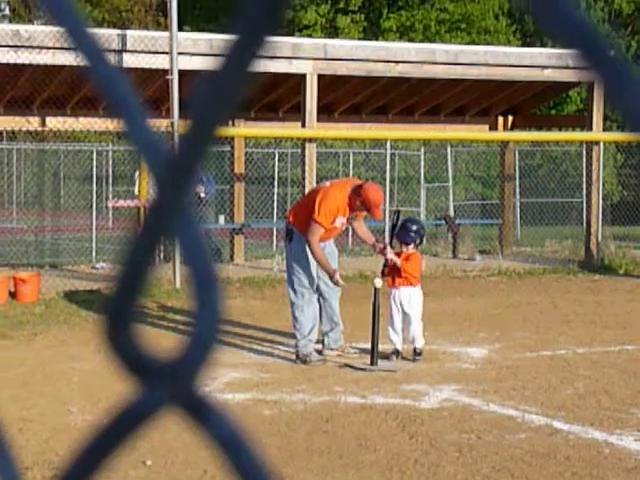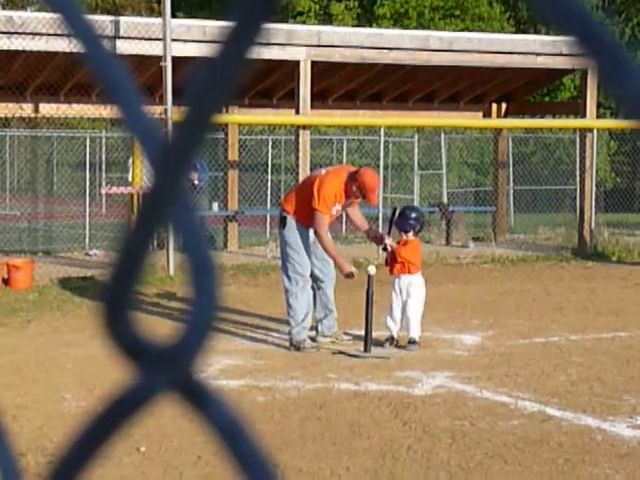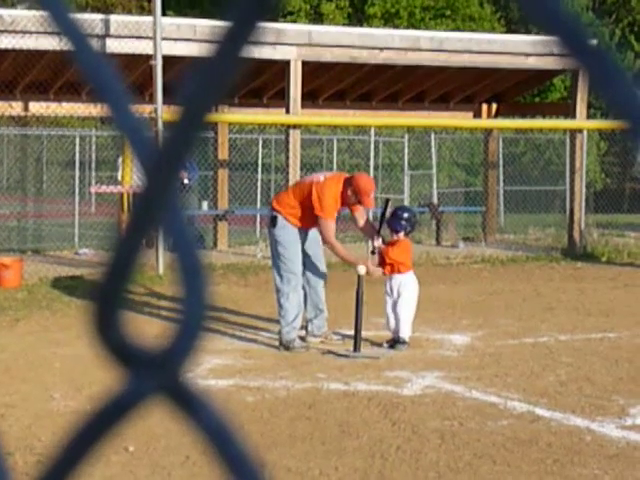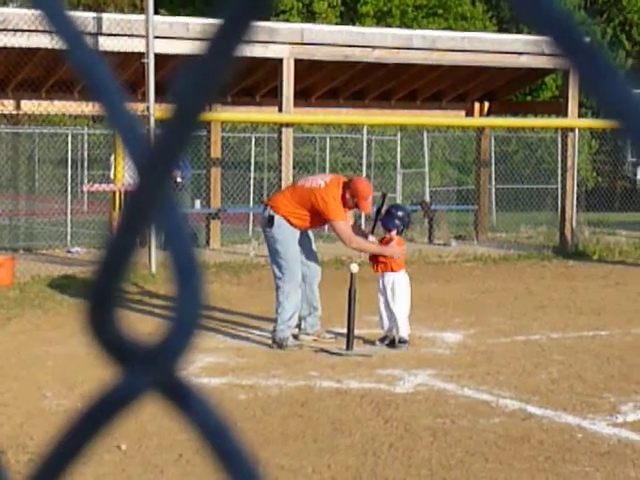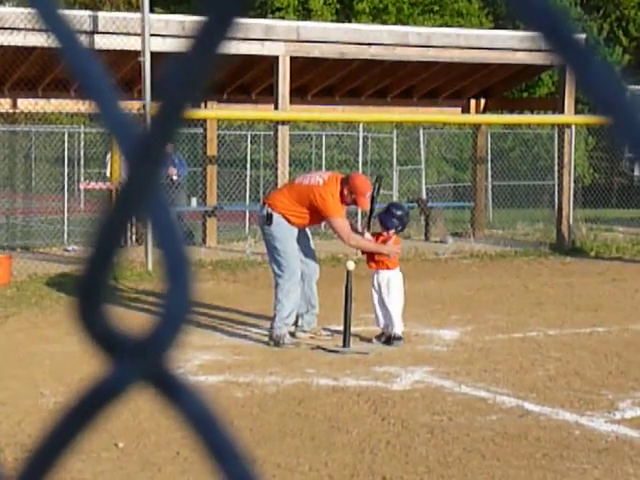
dt=0.3s
person 1, frame 1
left shoulder: (361, 193)
right shoulder: (332, 199)
left elbow: (358, 223)
right elbow: (312, 240)
left wrist: (374, 244)
right wrist: (330, 271)
left hip: (325, 237)
right hip: (301, 234)
left knee: (330, 291)
right knee: (305, 291)
left ankle: (333, 343)
right ankle: (304, 350)
person 1, frame 2
left shoulder: (355, 181)
right shoulder: (328, 186)
left elbow: (352, 209)
right elbow: (320, 231)
left wrist: (370, 232)
right wrist: (340, 262)
left hip: (316, 222)
right hip: (295, 221)
left knee: (325, 277)
right knee: (300, 278)
left ankle: (327, 330)
right ankle: (298, 337)
person 1, frame 3
left shoulder: (351, 188)
right shoulder: (328, 193)
left elbow: (362, 221)
right elbow: (329, 241)
right wrist: (358, 264)
left hip: (307, 224)
right hip: (285, 220)
left knee: (315, 276)
right knee: (292, 278)
left ankle: (317, 330)
right ankle: (286, 336)
person 1, frame 4
left shoulder: (346, 188)
right shoulder: (329, 197)
left elbow: (349, 225)
right elbow: (350, 241)
left wrist: (370, 240)
right wrist: (385, 250)
left hip: (298, 220)
right hip: (279, 219)
left knee: (311, 273)
right knee: (291, 277)
left ankle: (310, 328)
right ankle: (281, 335)
person 1, frame 5
left shoulder: (341, 185)
right shoulder: (327, 194)
left elbow: (342, 222)
right elbow: (348, 238)
left wrist: (365, 238)
right wrist: (383, 248)
left hip: (294, 219)
right hip: (276, 217)
left knee: (309, 271)
right knee: (290, 274)
left ankle: (306, 326)
right ankle: (278, 333)
person 2, frame 1
left shoulder: (415, 256)
right shoulder: (397, 255)
left elbow: (405, 267)
right elbow: (386, 273)
left wrist: (394, 258)
right wrist: (388, 262)
left hip: (412, 293)
right hip: (396, 292)
left knee: (414, 320)
right knee: (395, 322)
left ankle: (418, 347)
right ankle: (397, 348)
person 2, frame 2
left shoulder: (414, 243)
right shoulder: (398, 244)
left elbow: (401, 252)
right elbow: (390, 262)
left wrist: (392, 244)
right wrist: (389, 250)
left hip: (413, 281)
right hip: (398, 280)
left knee: (412, 311)
right knee: (395, 309)
left ankle: (413, 338)
right ankle: (393, 335)
person 2, frame 3
left shoulder: (404, 244)
right shoulder: (391, 243)
left elbow: (390, 254)
right elbow: (383, 261)
left wrist: (380, 246)
right wrist: (379, 251)
left hip: (405, 281)
right hip: (392, 280)
left knee: (403, 310)
right knee: (391, 310)
left ankle: (403, 338)
right ankle: (395, 335)
person 2, frame 4
left shoulder: (397, 242)
right shoulder: (383, 240)
left elbow: (385, 255)
right elbow: (374, 258)
left hip: (397, 279)
right hip: (384, 278)
left knee: (399, 309)
right knee: (384, 308)
left ankle: (403, 337)
right ankle: (389, 334)
person 2, frame 5
left shoulder: (394, 240)
right shoulder: (376, 236)
left elbow: (381, 253)
left wrist: (370, 241)
left hip: (391, 276)
right hip: (377, 275)
left knee: (393, 306)
right knee: (378, 306)
left ankle: (397, 334)
right ankle: (385, 331)
